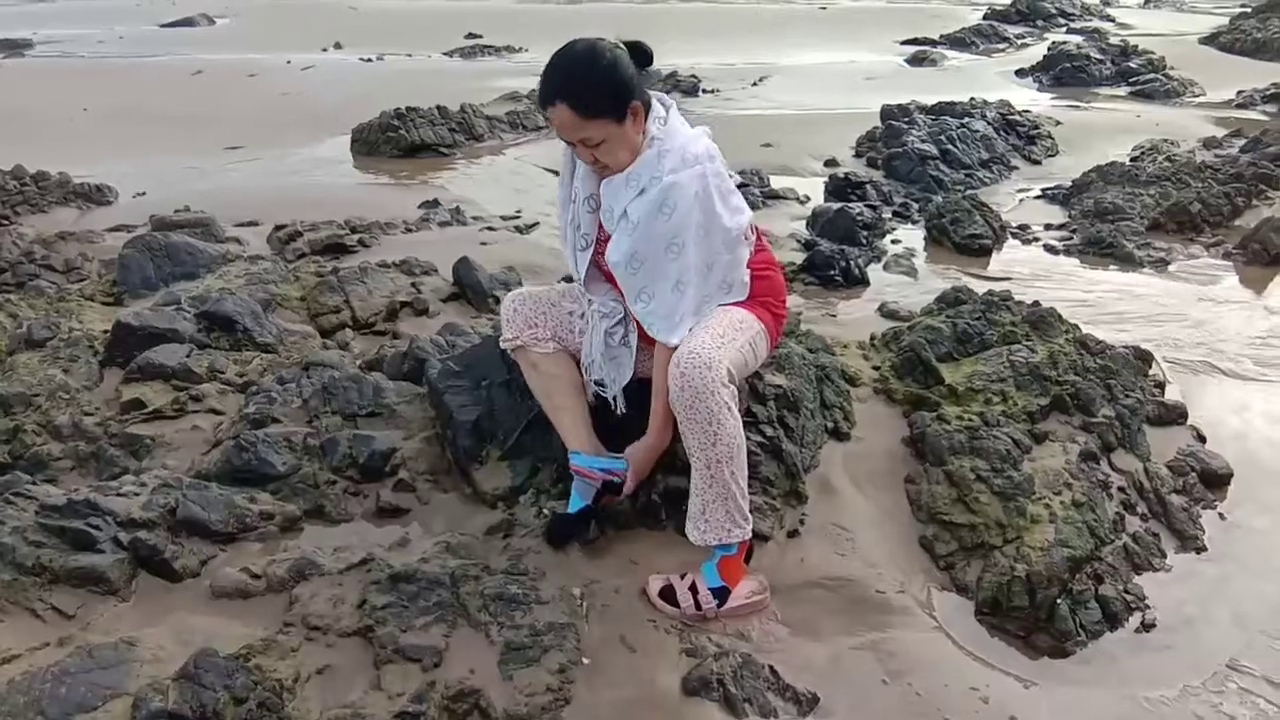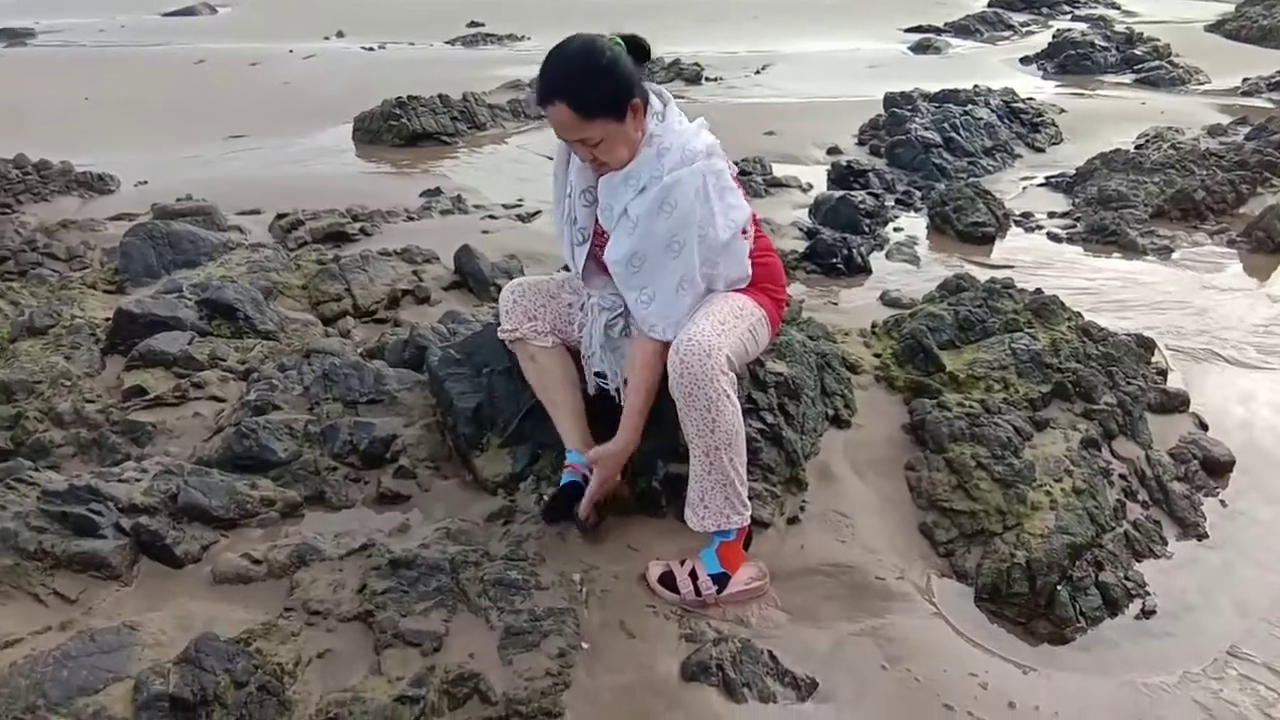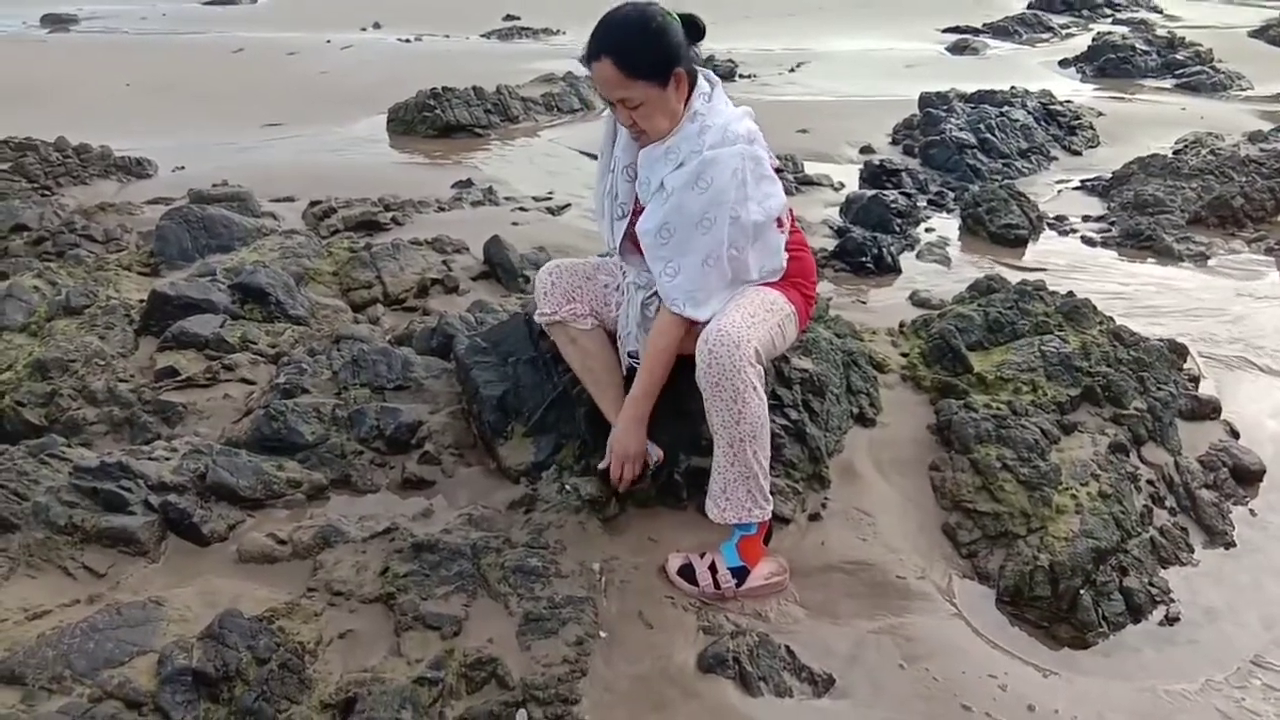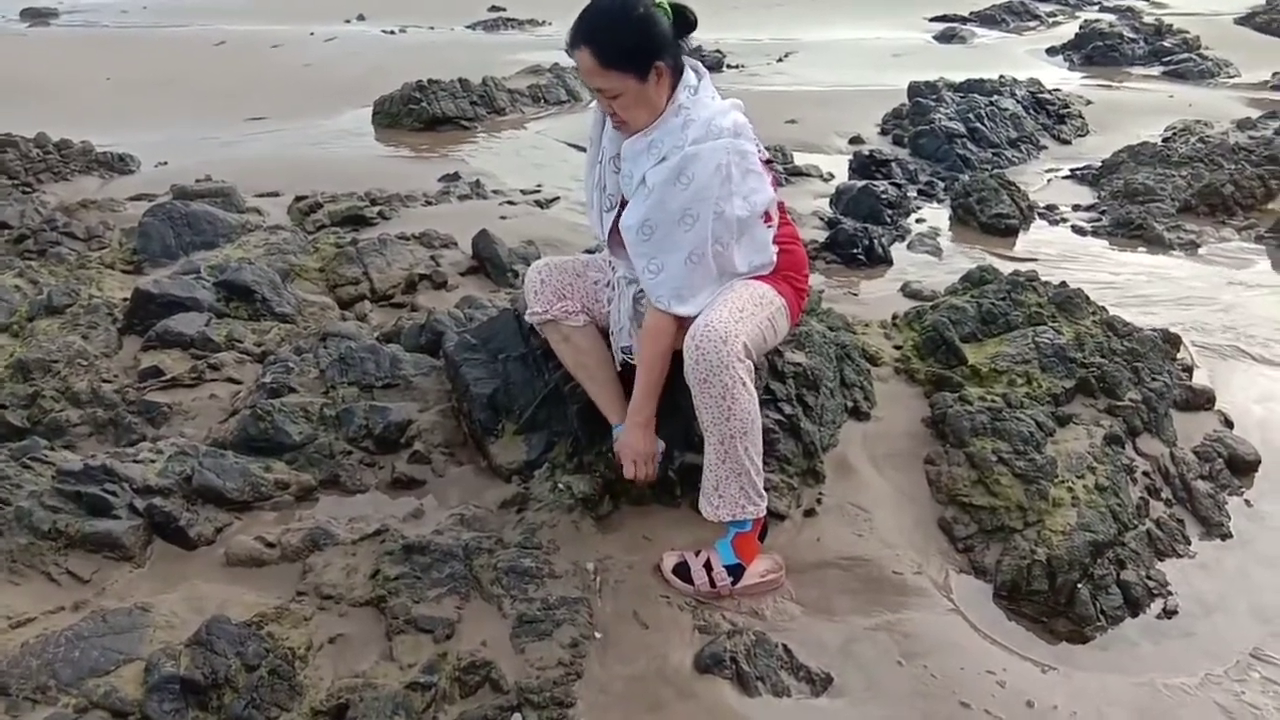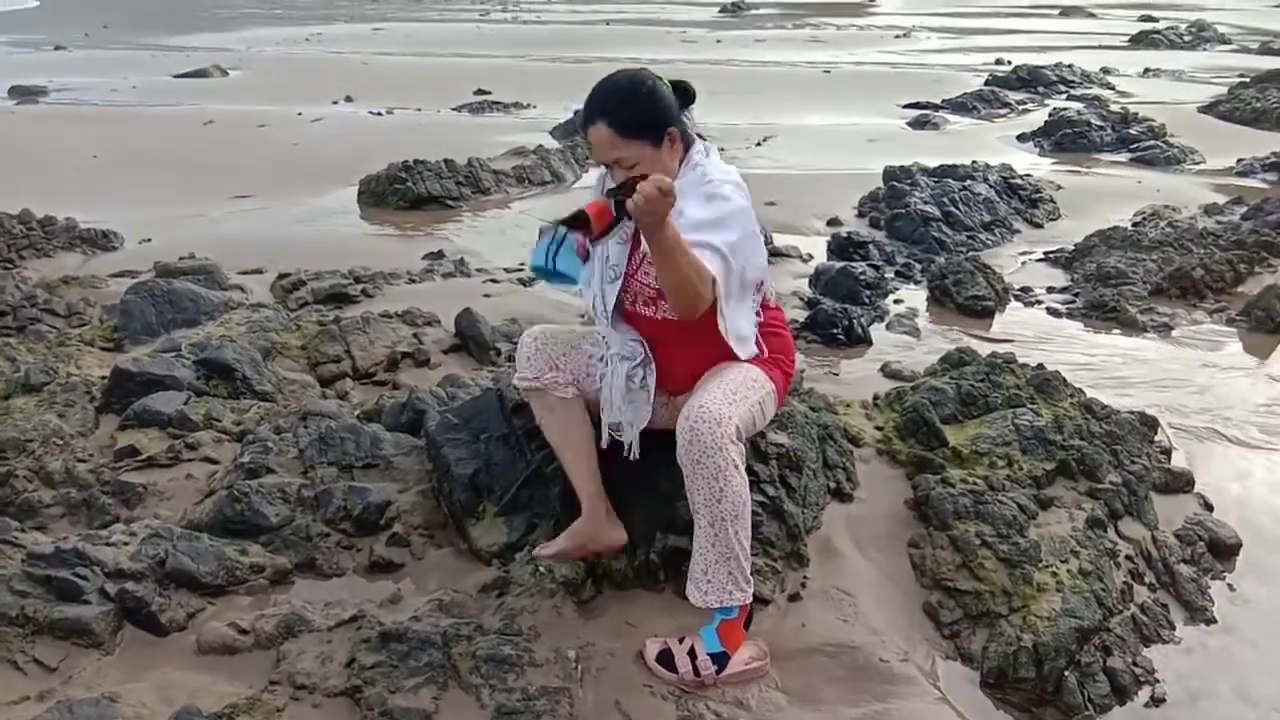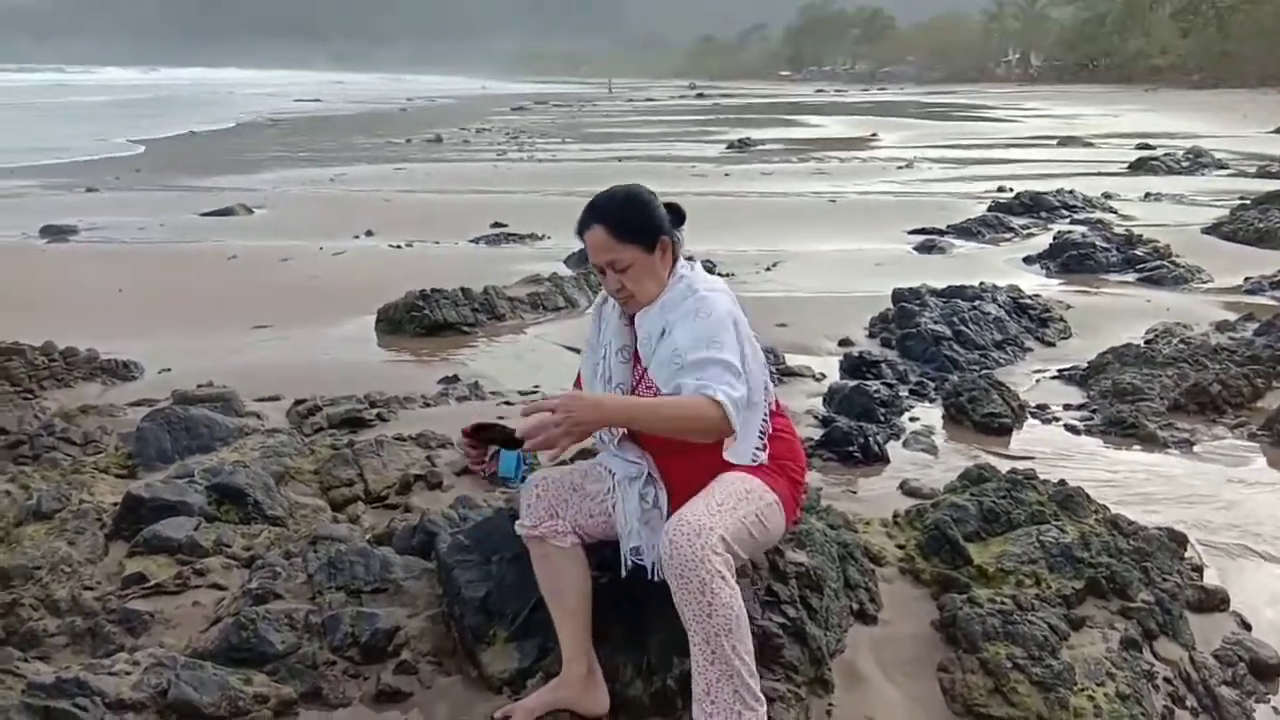
dt=0.7s
person 1, frame 1
left shoulder: (682, 180)
right shoulder: (596, 146)
left elbow: (673, 321)
right elbow: (592, 251)
left wrist: (656, 437)
right wrist: (565, 338)
left hip: (731, 300)
right hip: (637, 300)
left knee: (696, 367)
right knee: (522, 313)
left ankle: (731, 558)
right ankle: (590, 464)
person 1, frame 2
left shoulder: (681, 175)
right shoulder: (594, 139)
left elbow: (658, 326)
right elbow: (592, 246)
left wrist: (622, 447)
left hip: (732, 287)
right hip: (635, 286)
left knee: (694, 353)
right knee: (521, 303)
left ankle: (730, 546)
right ankle: (580, 459)
person 1, frame 3
left shoulder: (719, 156)
right shoulder: (641, 120)
left elbow: (682, 304)
right elbow: (632, 230)
left wrist: (632, 421)
left hip: (760, 282)
right hip: (666, 272)
left knee: (724, 345)
right knee: (556, 286)
left ankle: (750, 539)
right ankle: (635, 450)
person 1, frame 4
left shoulder: (704, 149)
right shoulder: (635, 110)
left elbow: (671, 298)
right elbow: (632, 235)
left wrist: (641, 421)
left hip: (753, 273)
right hip: (658, 268)
left knee: (710, 340)
right knee: (546, 284)
left ankle: (745, 535)
right ankle: (627, 437)
person 1, frame 5
left shoulder: (717, 196)
right shoulder: (622, 188)
left elbow: (695, 302)
right elbow: (608, 285)
left wrist: (657, 224)
left hip: (735, 356)
right hip: (646, 354)
left knee: (706, 423)
right knee: (539, 350)
left ankle: (730, 623)
right ankle: (598, 518)
person 1, frame 6
left shoulder: (703, 307)
right shoulder: (614, 313)
left elbow: (717, 414)
right elbow: (584, 411)
left wrist: (610, 409)
right wrist: (514, 436)
left hip: (753, 475)
right hip: (658, 475)
left knee: (690, 538)
right knee: (543, 498)
right ankle: (580, 676)
